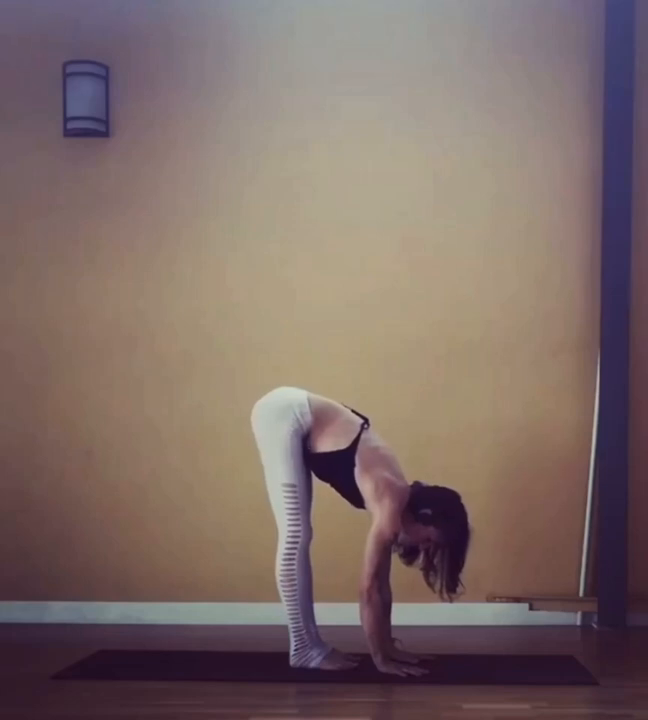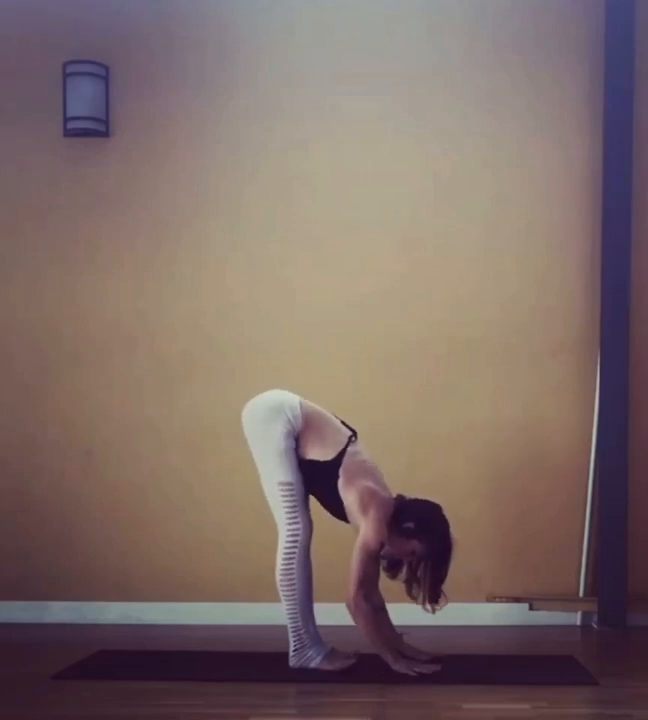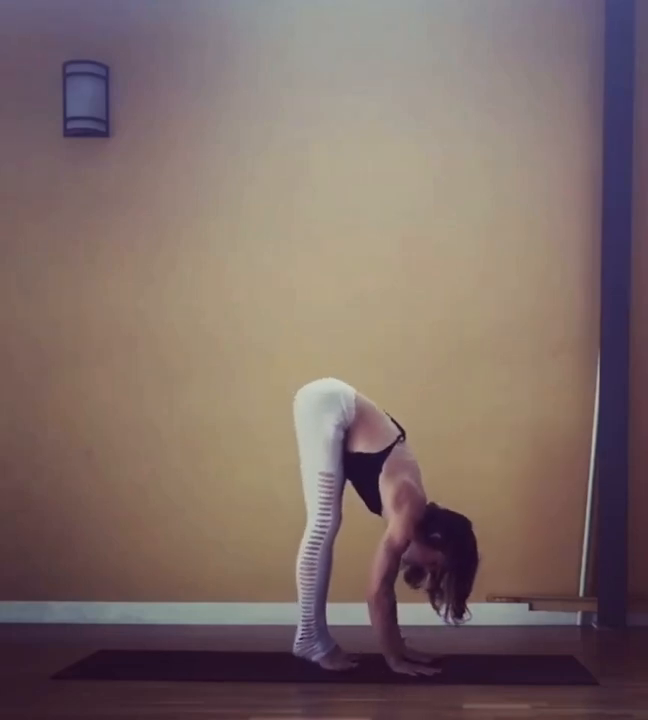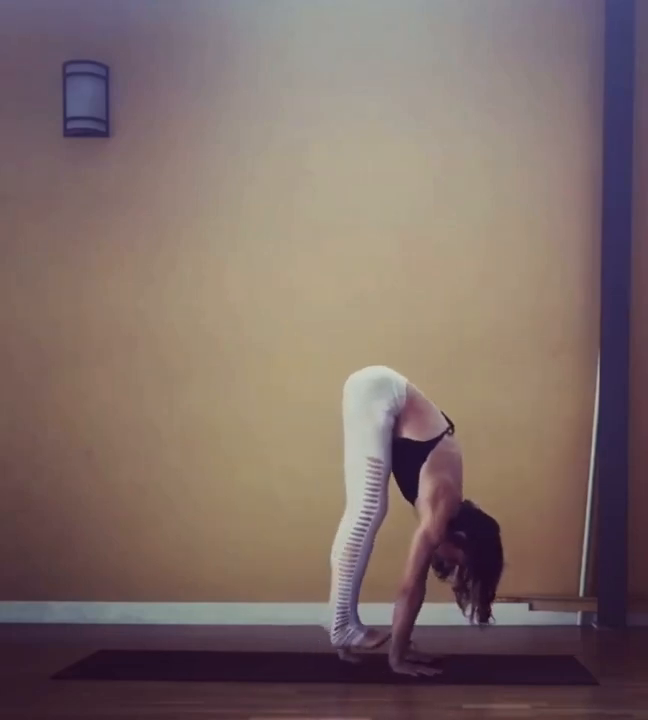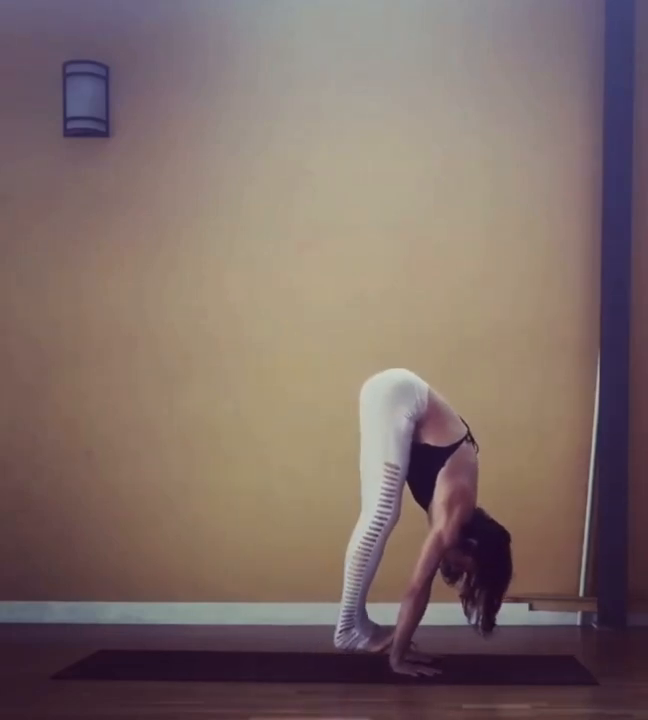
dt=1s
person 1, frame 1
left shoulder: (396, 503)
right shoulder: (391, 510)
left elbow: (381, 584)
right elbow: (369, 589)
left wrist: (387, 647)
right wrist: (380, 658)
left hip: (296, 416)
right hip: (283, 413)
left knee: (299, 536)
right knee: (295, 536)
left ankle: (311, 645)
right ankle: (304, 649)
person 1, frame 2
left shoulder: (380, 516)
right shoulder: (377, 521)
left elbow: (369, 593)
right elbow: (357, 598)
left wrist: (398, 645)
right wrist: (393, 657)
left hip: (285, 417)
right hip: (274, 415)
left knee: (299, 535)
right knee: (295, 535)
left ankle: (309, 644)
right ankle: (303, 649)
person 1, frame 3
left shoulder: (414, 516)
right shoulder: (406, 521)
left elbow: (384, 590)
right elbow: (378, 594)
left wrist: (397, 648)
right wrist: (393, 658)
left hip: (335, 405)
right hip: (327, 404)
left knee: (326, 526)
right knee: (323, 525)
left ankle: (318, 638)
right ankle: (310, 640)
person 1, frame 4
left shoulder: (446, 509)
right shoulder: (439, 516)
left elbow: (414, 582)
right elbow: (410, 587)
left wrist: (402, 646)
right wrist: (397, 657)
left hip: (379, 392)
left knee: (360, 512)
right knee: (369, 514)
left ankle: (340, 617)
right ankle: (343, 624)
person 1, frame 5
left shoulder: (460, 517)
right shoulder: (451, 524)
right elbow: (417, 589)
right wrist: (398, 658)
left knee: (375, 517)
right knee: (382, 518)
left ankle: (355, 622)
right ankle: (349, 629)
